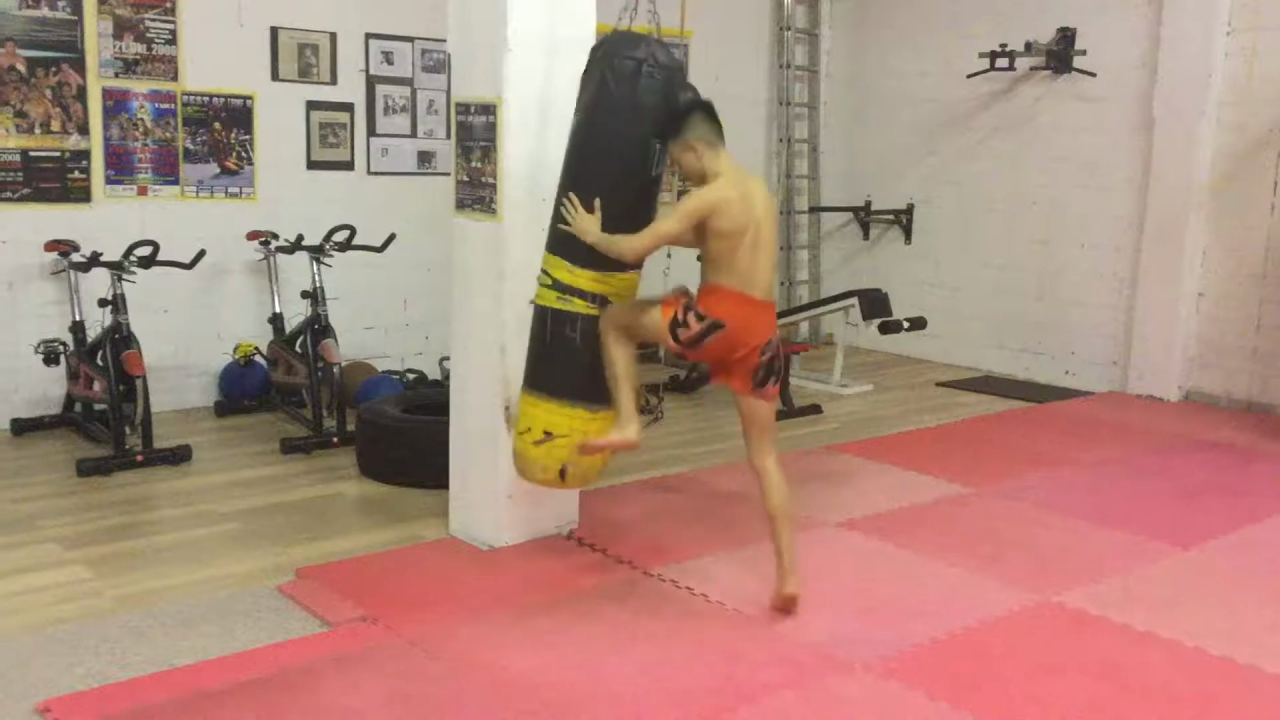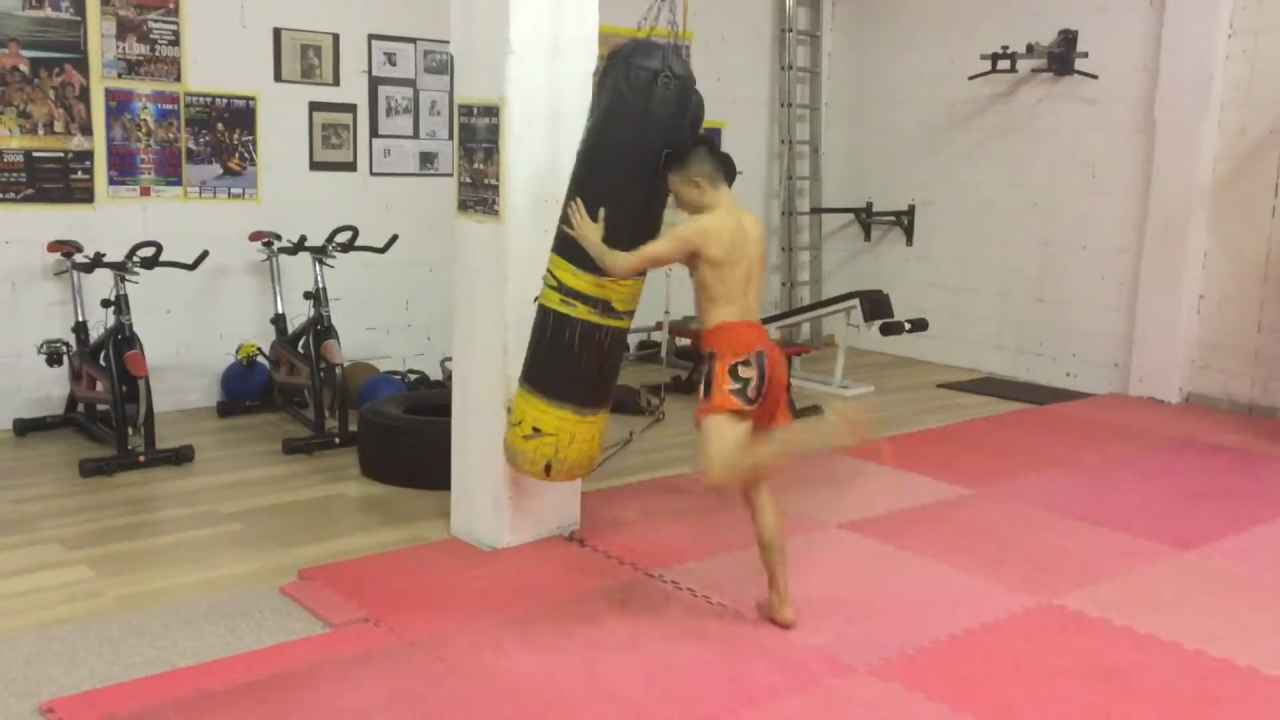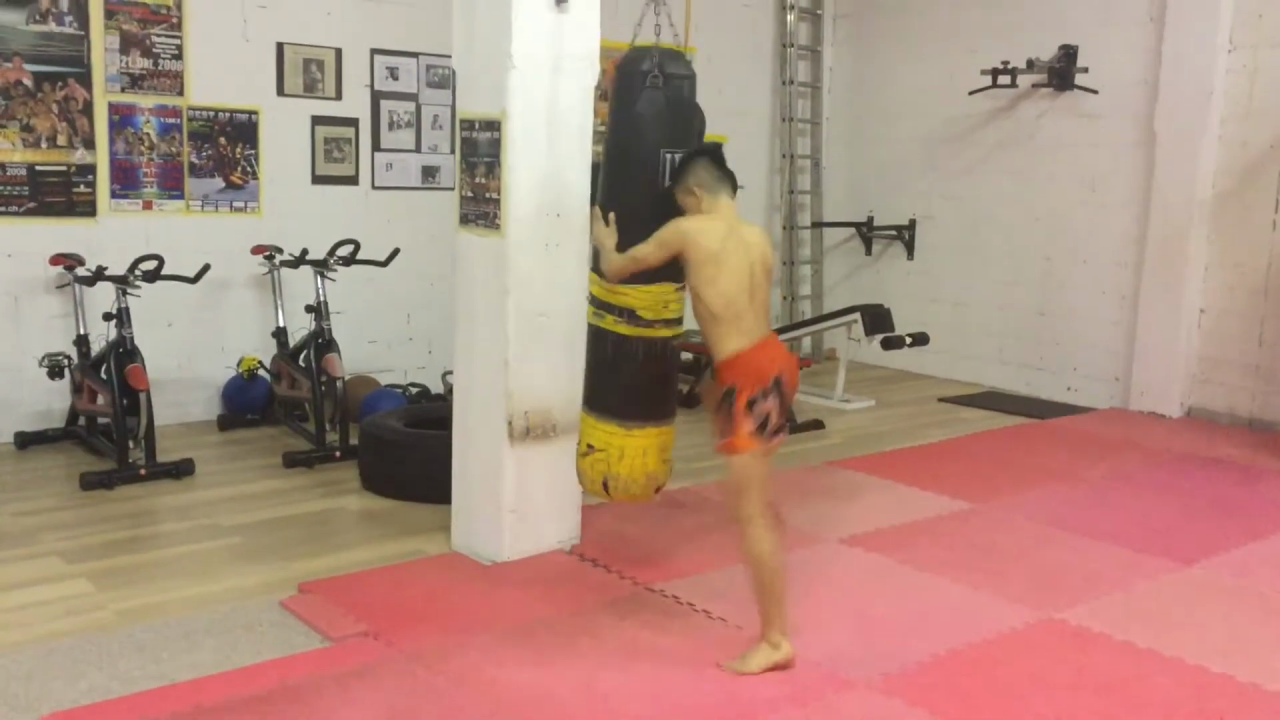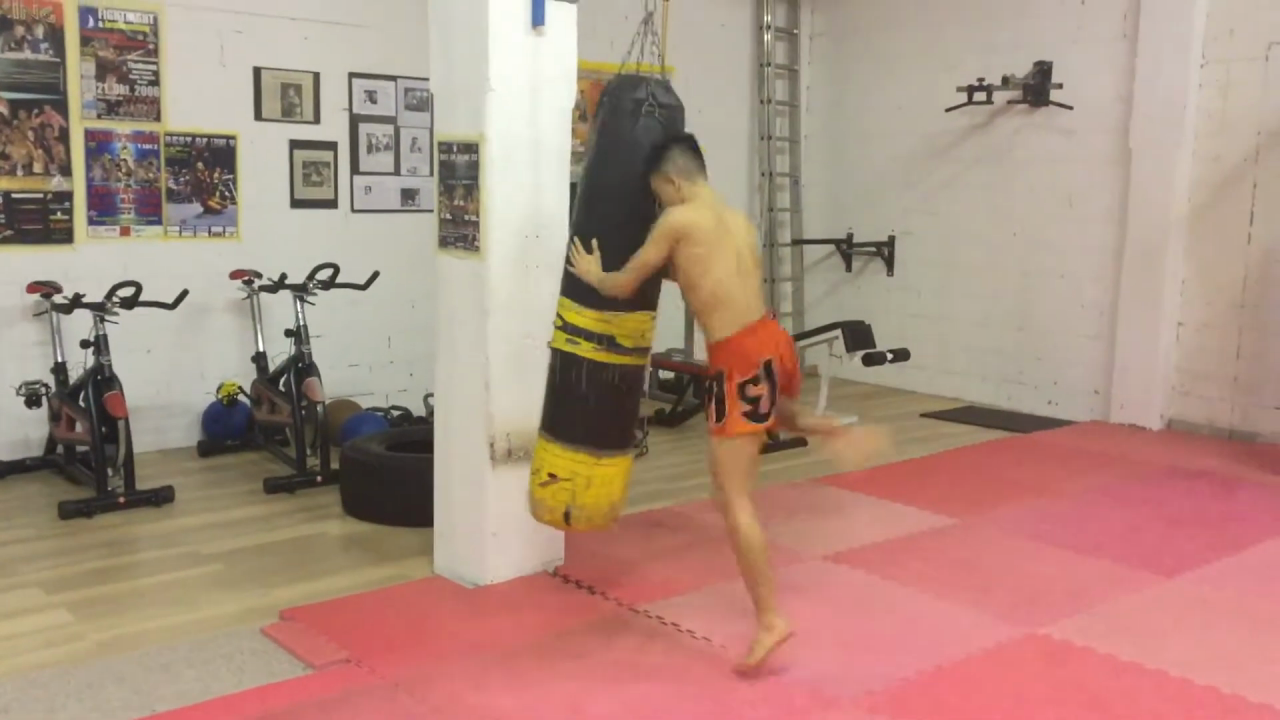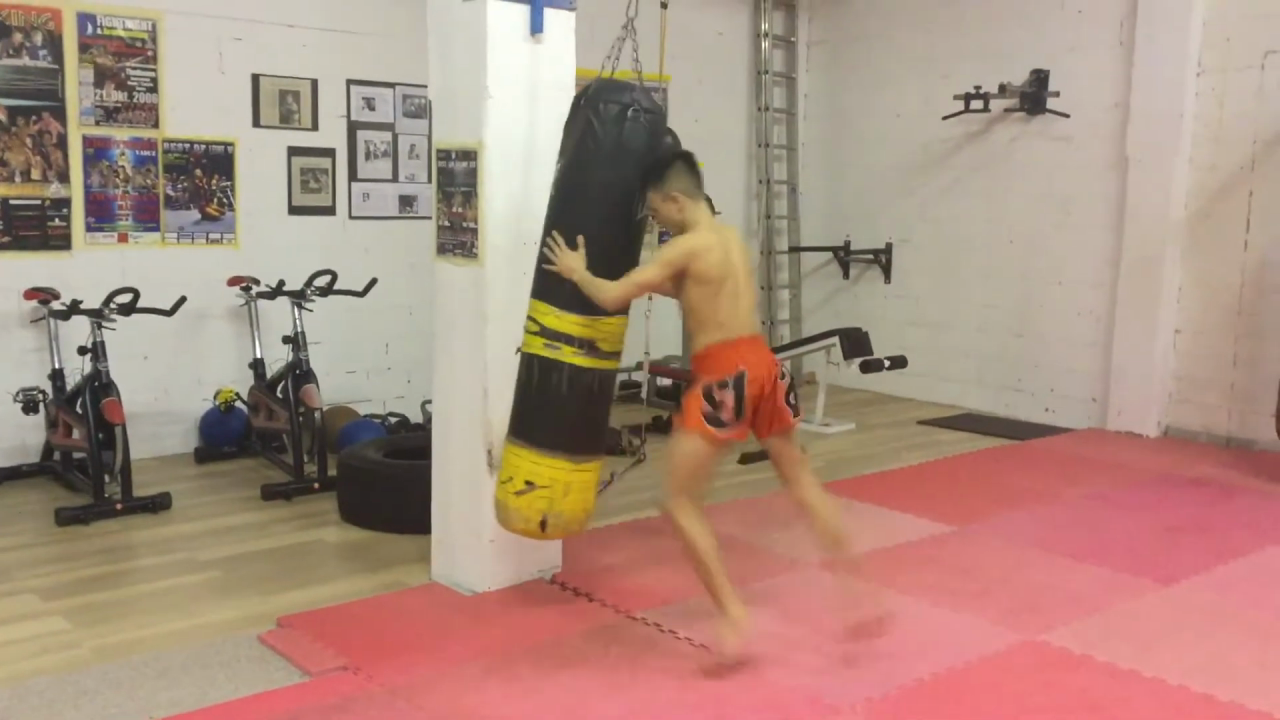
dt=1s
person 1, frame 1
left shoulder: (708, 198)
right shoulder: (759, 191)
left elbow: (634, 250)
left wrist: (592, 234)
right wrist: (670, 230)
left hip: (716, 319)
right hip: (760, 328)
left knee: (613, 319)
right knee: (764, 456)
left ankle: (627, 423)
right ankle: (787, 577)
person 1, frame 2
left shoulder: (703, 227)
right shoulder: (752, 225)
left elbow: (621, 267)
left wrist: (592, 240)
right wrist: (663, 249)
left hip: (734, 355)
right hip: (763, 351)
left knee: (719, 472)
right knee: (747, 477)
left ankle: (828, 429)
right ankle: (779, 599)
person 1, frame 3
left shoulder: (687, 231)
right shoulder: (759, 239)
left elbow: (616, 269)
left wrist: (606, 245)
left hip: (747, 377)
right hip: (776, 359)
left knee: (746, 516)
left ankle: (775, 640)
person 1, frame 4
left shoulder: (679, 220)
right shoulder: (739, 221)
left elbow: (623, 287)
left wrist: (590, 272)
right wrist: (672, 264)
left hip: (740, 363)
right hip: (773, 343)
left knee: (733, 499)
left ankle: (769, 622)
right ankle: (838, 432)
person 1, frame 5
left shoulder: (685, 247)
right shoulder: (731, 238)
left elbow: (612, 298)
left wrist: (576, 272)
right wrist: (651, 279)
left hip: (725, 376)
right hip: (765, 368)
left knee: (679, 503)
right knee: (804, 486)
left ankle: (733, 622)
